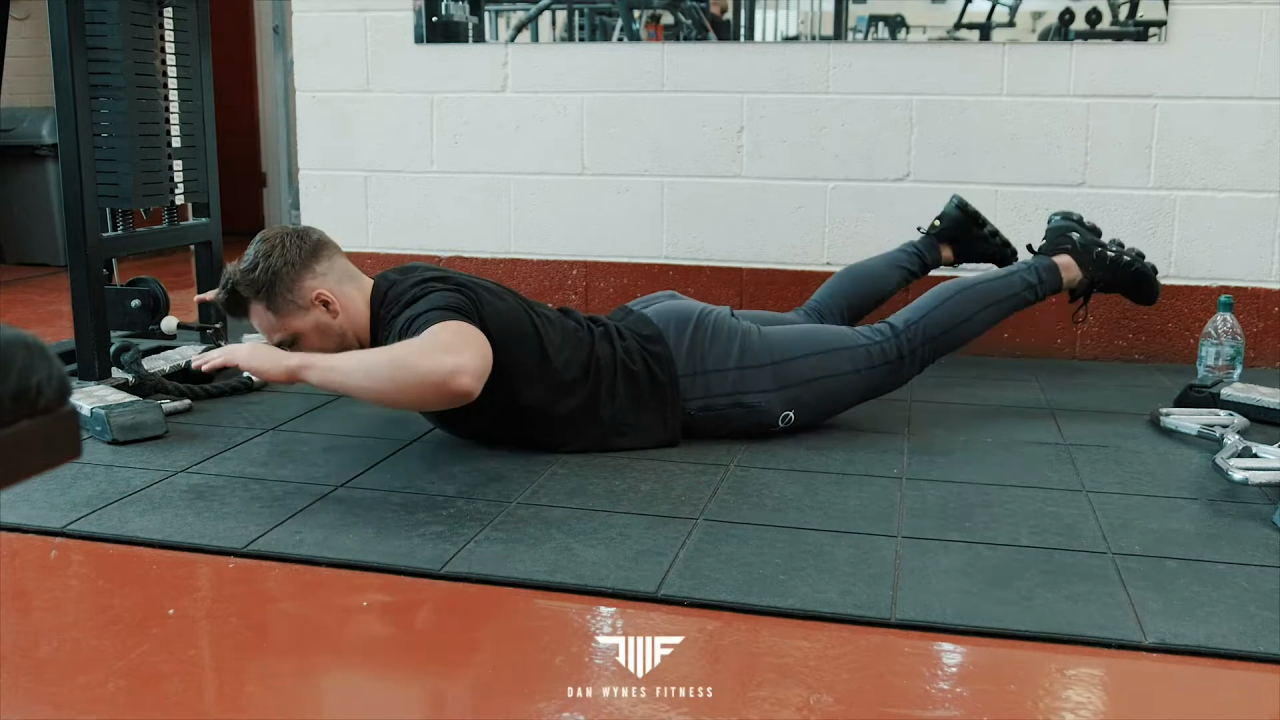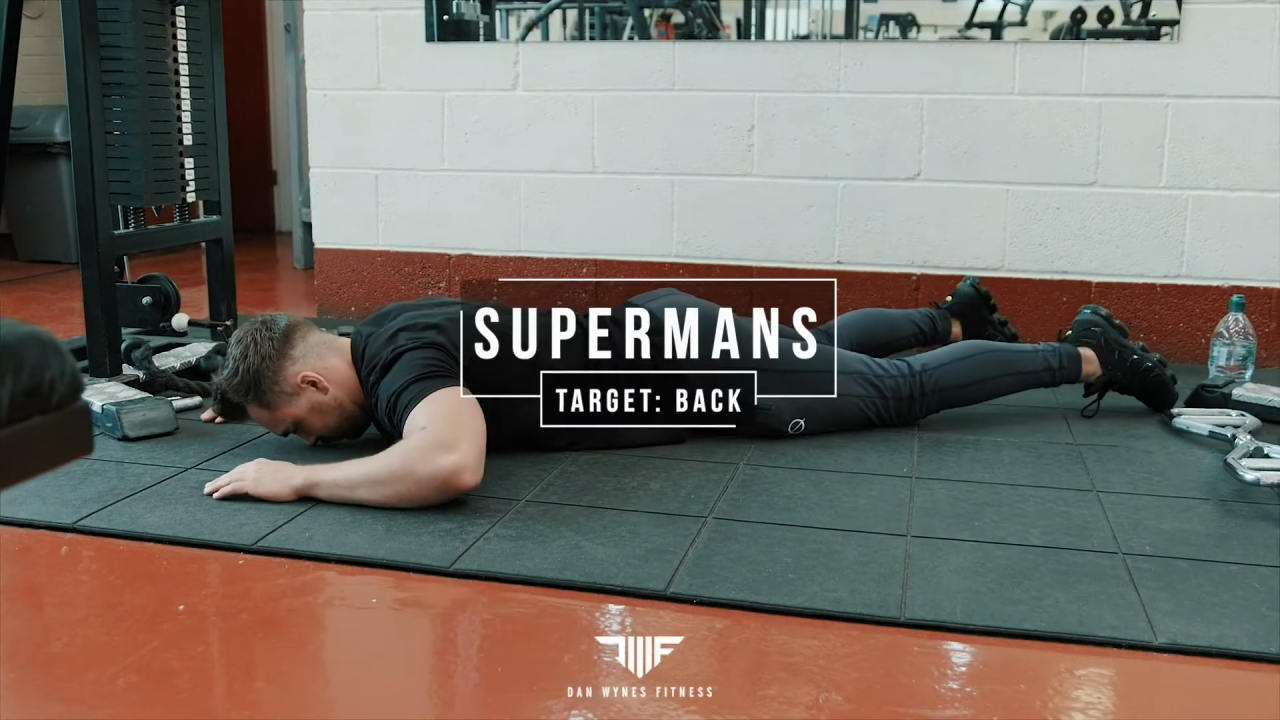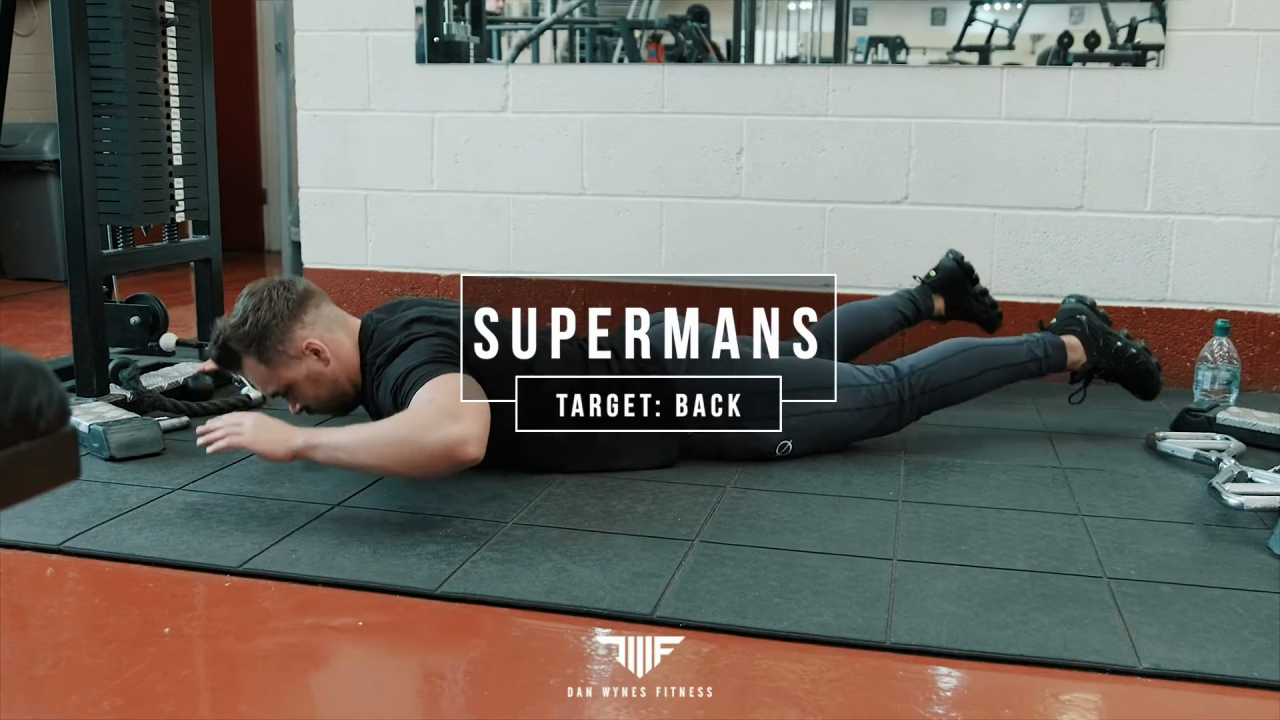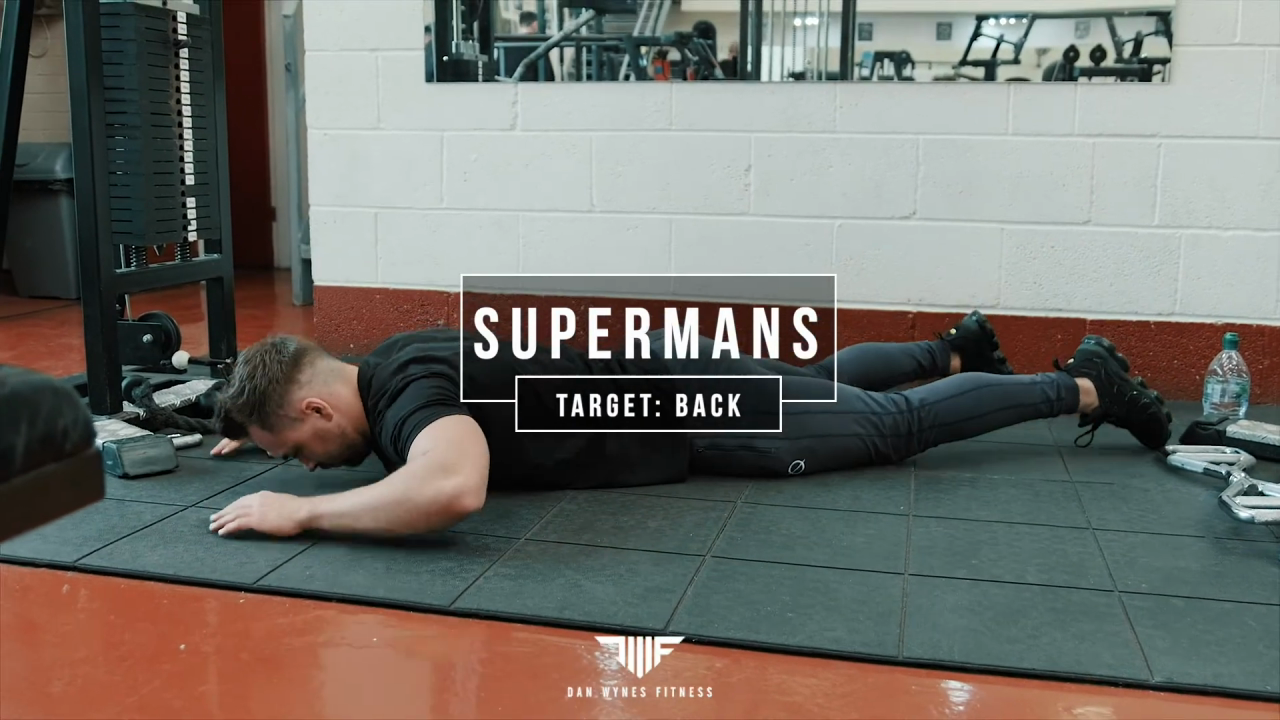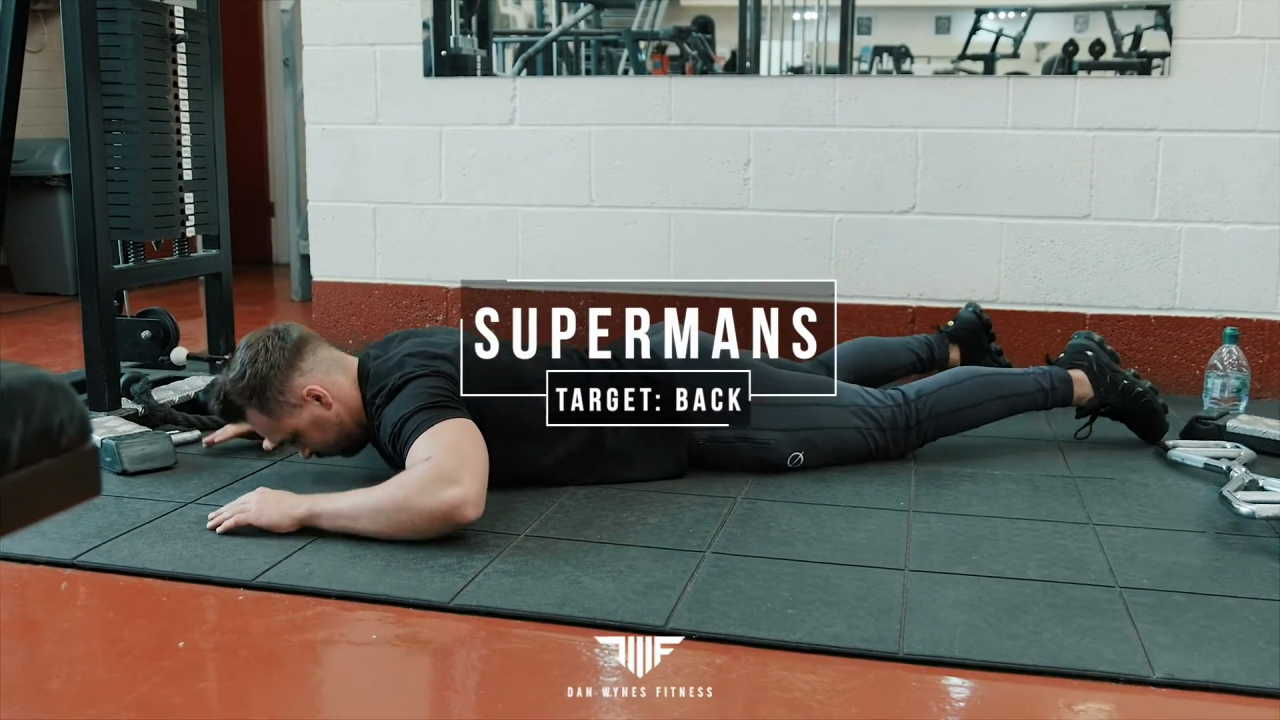
dt=1s
person 1, frame 1
left shoulder: (418, 305)
right shoulder: (389, 292)
left elbow: (455, 374)
left wrist: (288, 367)
right wrist: (260, 295)
left hip: (686, 379)
right hip: (651, 335)
left knee: (888, 354)
right knee: (814, 324)
left ankle: (1065, 264)
right ankle: (943, 242)
person 1, frame 2
left shoulder: (403, 365)
right shoulder: (376, 337)
left elbow: (450, 465)
left wrist: (296, 481)
right wrist: (252, 389)
left hip: (688, 368)
right hip: (652, 331)
left knee: (897, 391)
right knee: (817, 349)
left ankle: (1088, 356)
right ankle: (953, 318)
person 1, frame 3
left shoulder: (406, 358)
right shoulder: (380, 329)
left elbow: (457, 439)
left wrist: (292, 439)
right wrist: (257, 350)
right hip: (651, 356)
left knee: (886, 394)
right knee: (808, 355)
left ankle: (1073, 346)
right ankle: (936, 293)
person 1, frame 4
left shoulder: (406, 396)
right shoulder: (384, 368)
left elbow: (452, 488)
left wrist: (301, 510)
right wrist: (265, 427)
left hip: (692, 414)
right hip: (656, 372)
left knee: (894, 426)
right knee: (820, 382)
left ankle: (1085, 386)
right ankle: (953, 352)
person 1, frame 5
left shoulder: (406, 393)
right shoulder: (381, 362)
left elbow: (451, 497)
left wrist: (299, 508)
right wrist: (267, 419)
left hip: (689, 410)
right hip: (655, 372)
left knee: (891, 421)
right knee: (819, 378)
left ankle: (1082, 380)
right ankle: (954, 344)
